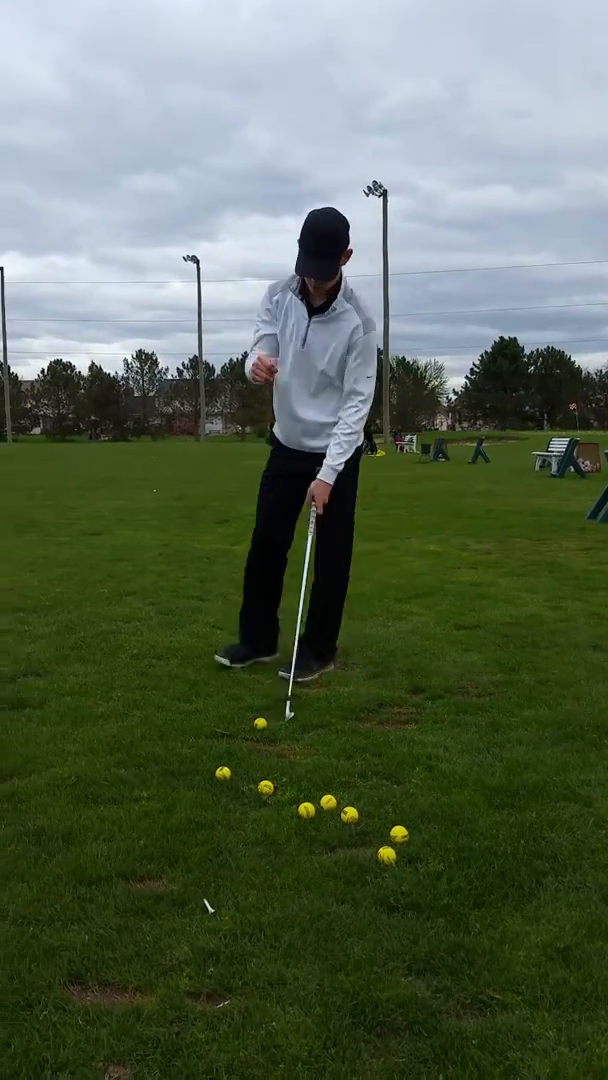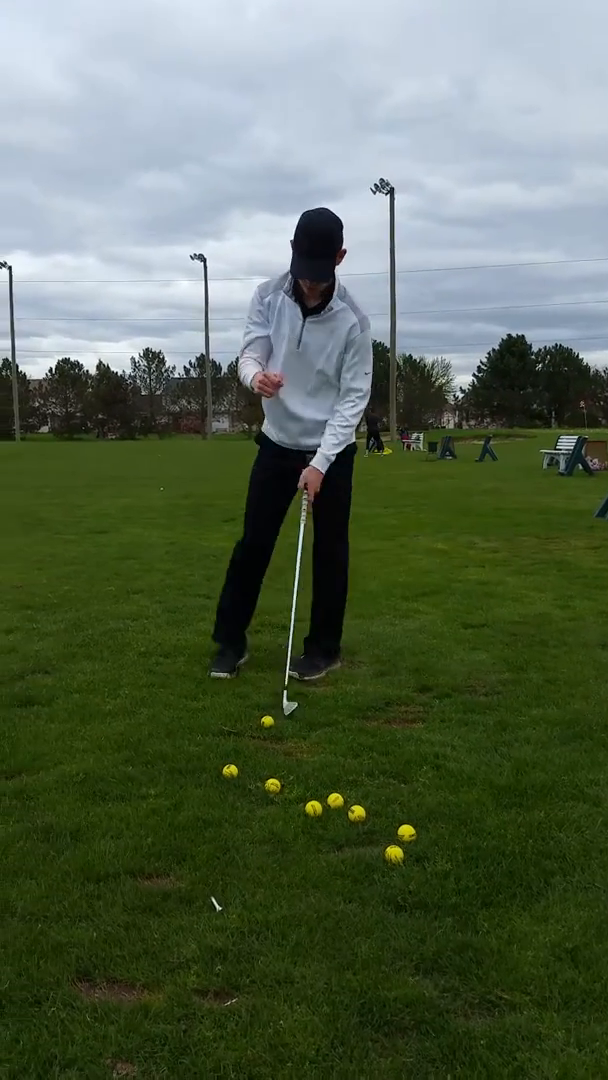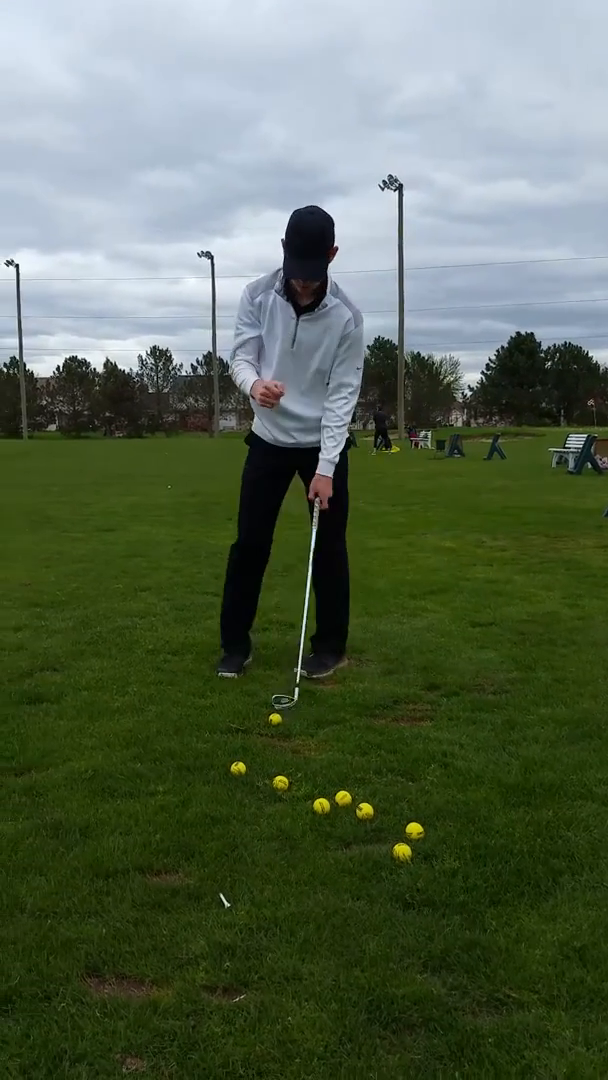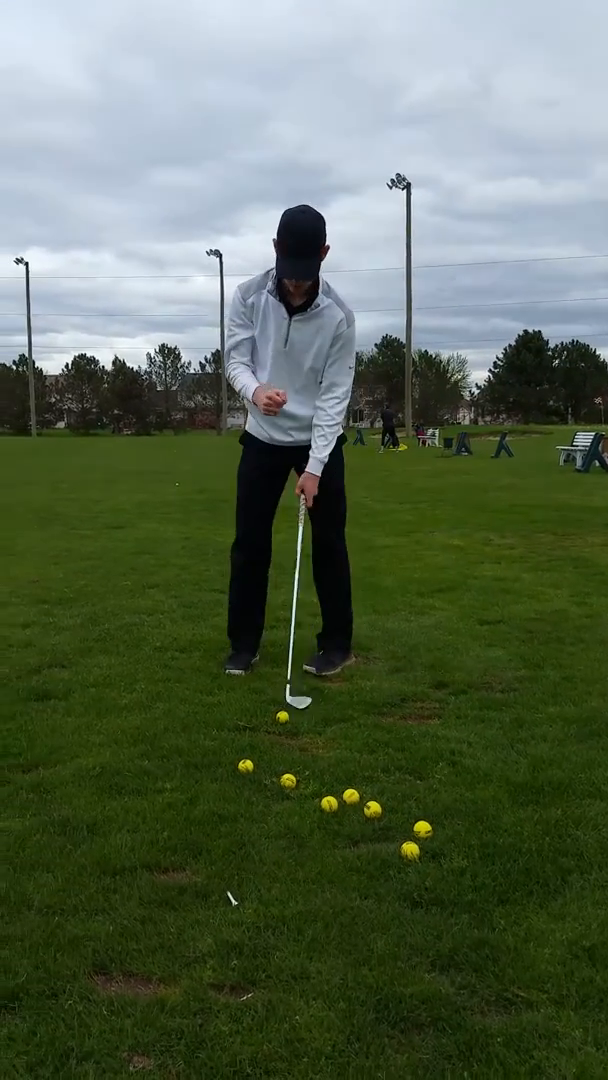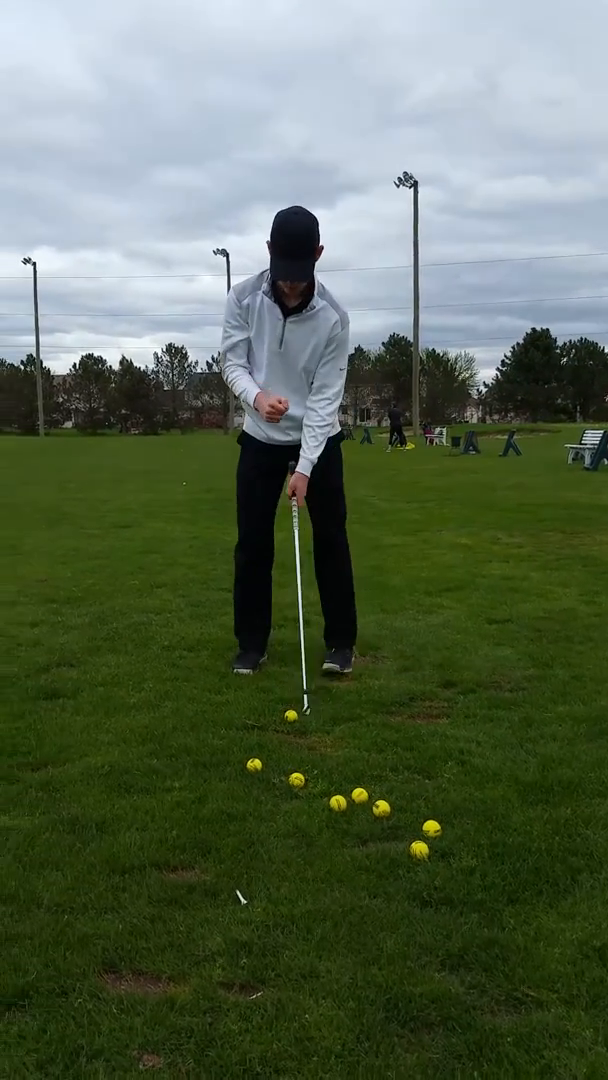
dt=0.1s
person 1, frame 1
left shoulder: (357, 321)
right shoulder: (278, 296)
left elbow: (357, 401)
right elbow: (261, 350)
left wrist: (329, 474)
right wrist: (257, 364)
left hip: (334, 452)
right hip: (286, 444)
left knee: (330, 554)
right knee: (265, 541)
left ankle: (319, 649)
right ankle: (257, 638)
person 1, frame 2
left shoulder: (352, 321)
right shoulder: (267, 297)
left elbow: (353, 397)
right elbow: (249, 355)
left wrist: (321, 464)
right wrist: (256, 375)
left hip: (331, 448)
right hip: (277, 441)
left knee: (328, 550)
right knee: (253, 543)
left ankle: (323, 648)
right ankle: (230, 643)
person 1, frame 3
left shoulder: (346, 317)
right shoulder: (257, 296)
left elbow: (343, 393)
right elbow: (241, 358)
left wrist: (326, 467)
right wrist: (253, 384)
left hip: (324, 446)
right hip: (268, 440)
left knee: (328, 547)
right knee: (249, 543)
left ankle: (330, 646)
right ankle: (235, 644)
person 1, frame 4
left shoulder: (337, 316)
right shoulder: (248, 297)
left elbow: (335, 394)
right elbow: (236, 360)
left wrist: (315, 466)
right wrist: (255, 391)
left hip: (321, 441)
right hip: (263, 439)
left knee: (329, 542)
right knee: (250, 542)
left ankle: (336, 644)
right ankle: (244, 644)
person 1, frame 5
left shoulder: (332, 317)
right shoulder: (243, 298)
left elbow: (326, 395)
right elbow: (232, 362)
left wrist: (305, 466)
right wrist: (255, 395)
left hip: (318, 441)
right hip: (261, 439)
left knee: (330, 539)
right knee: (252, 542)
left ankle: (341, 640)
right ankle: (251, 642)
